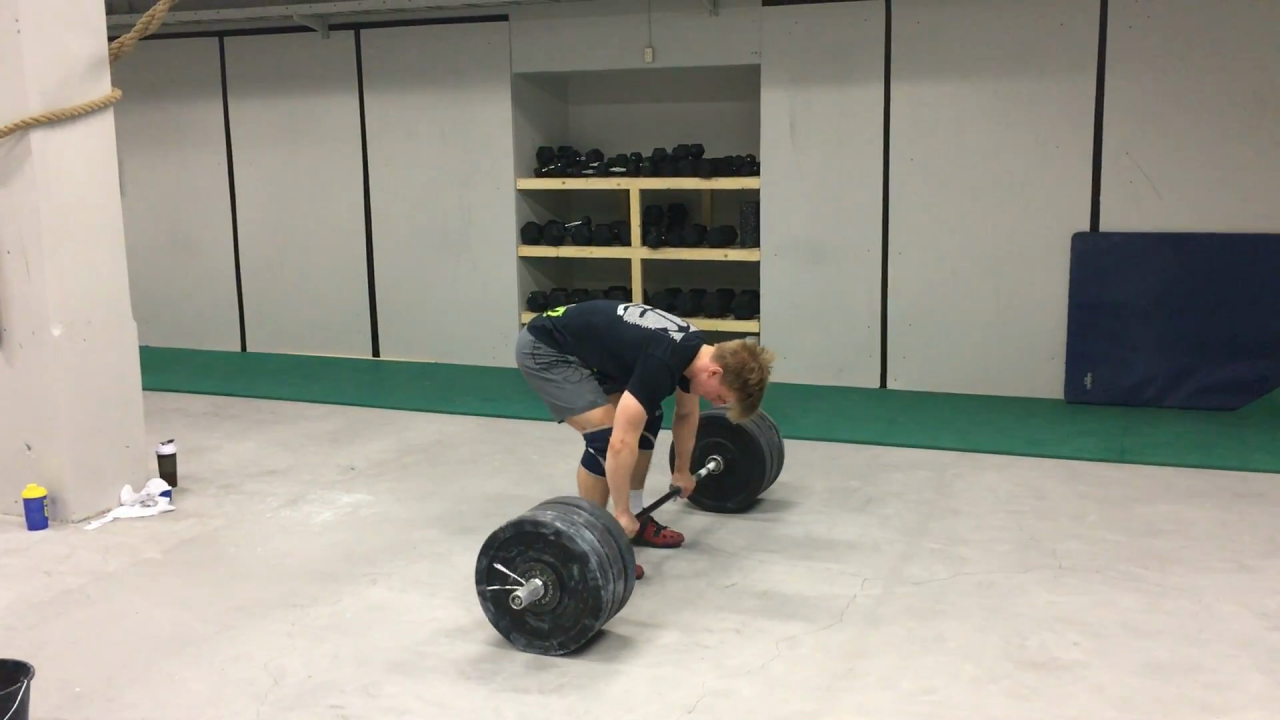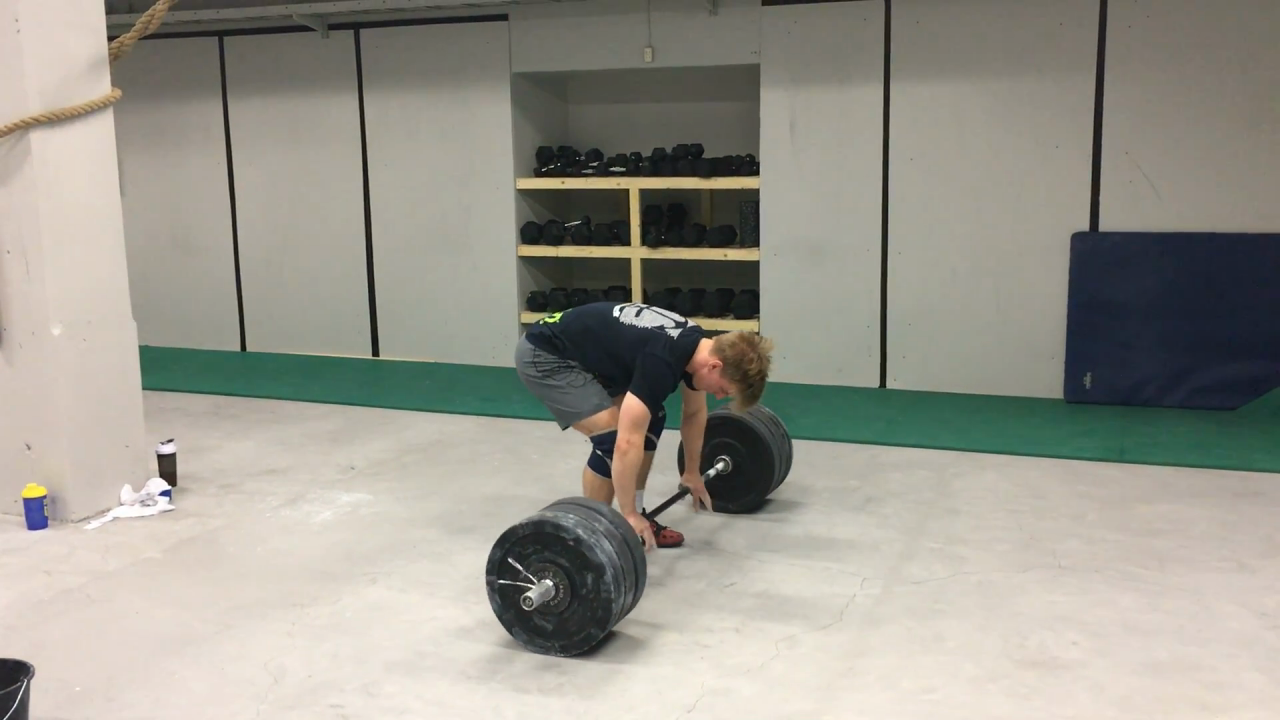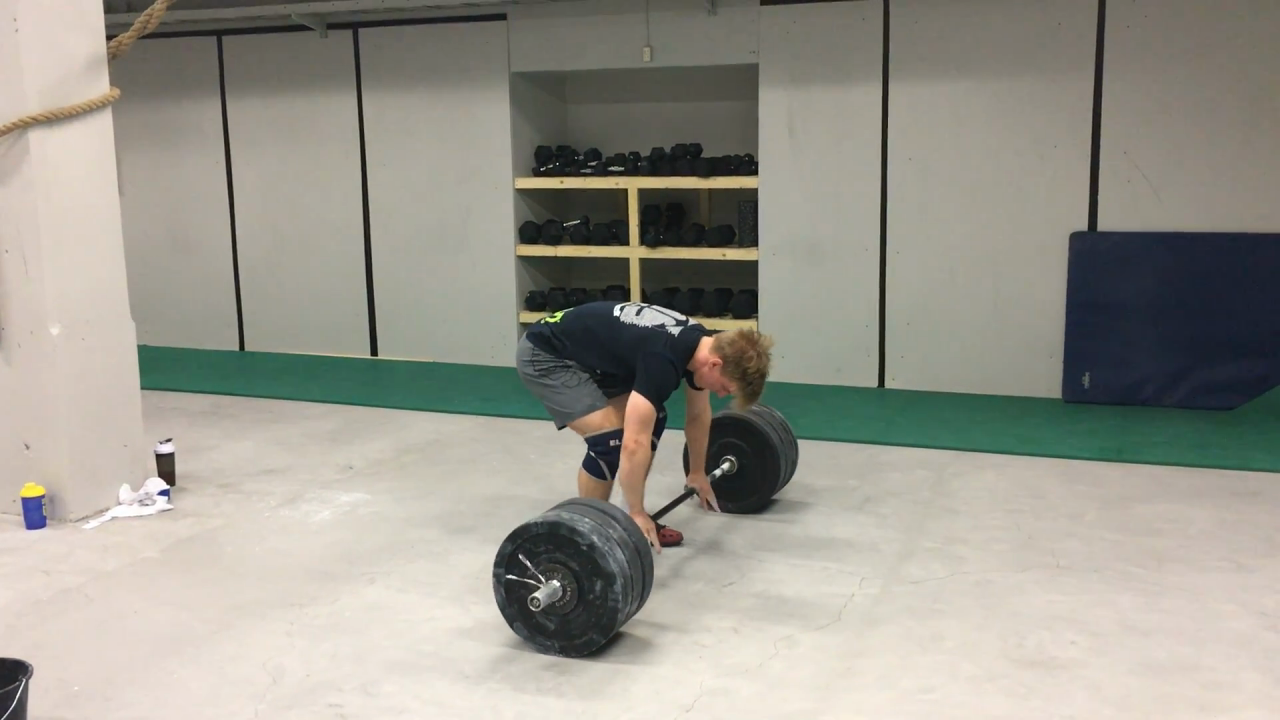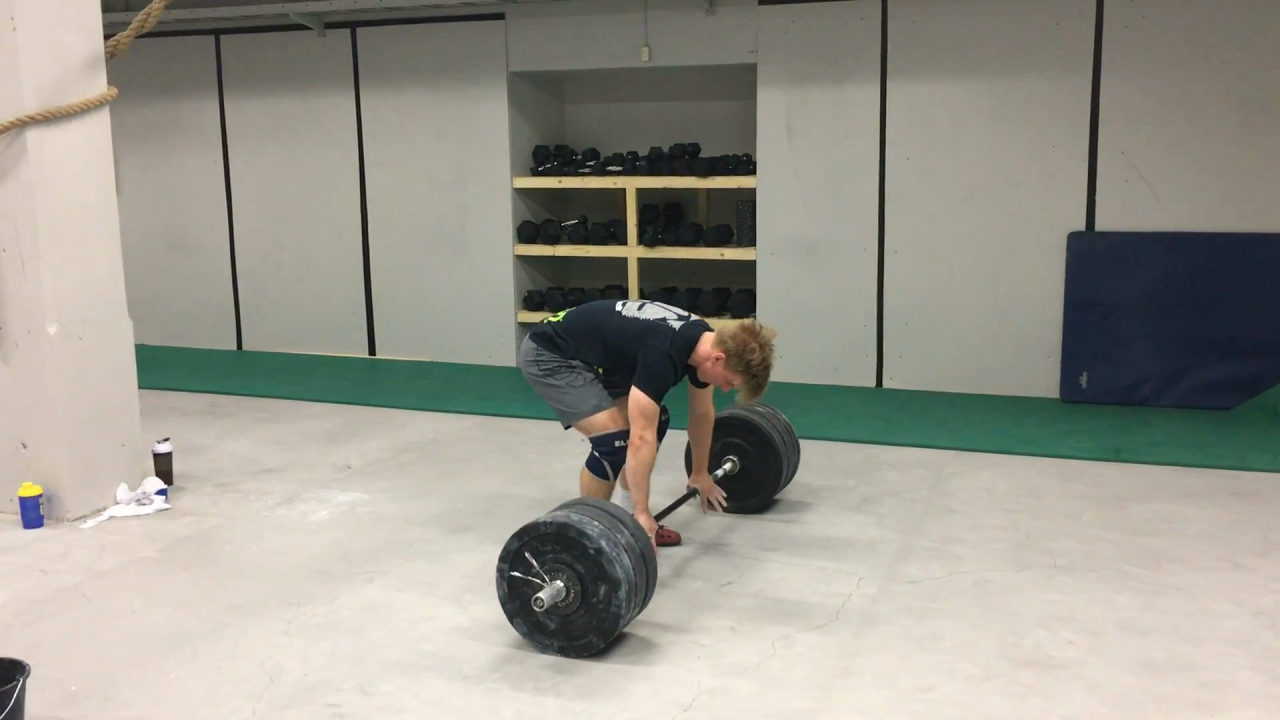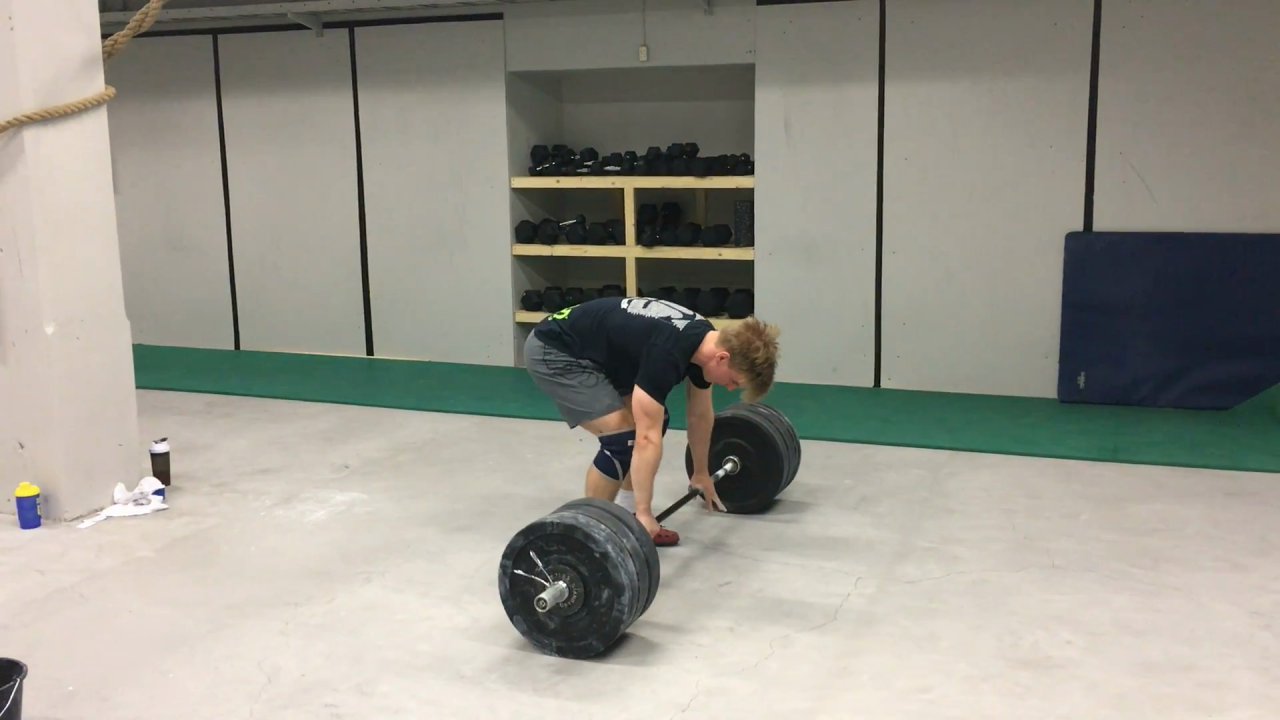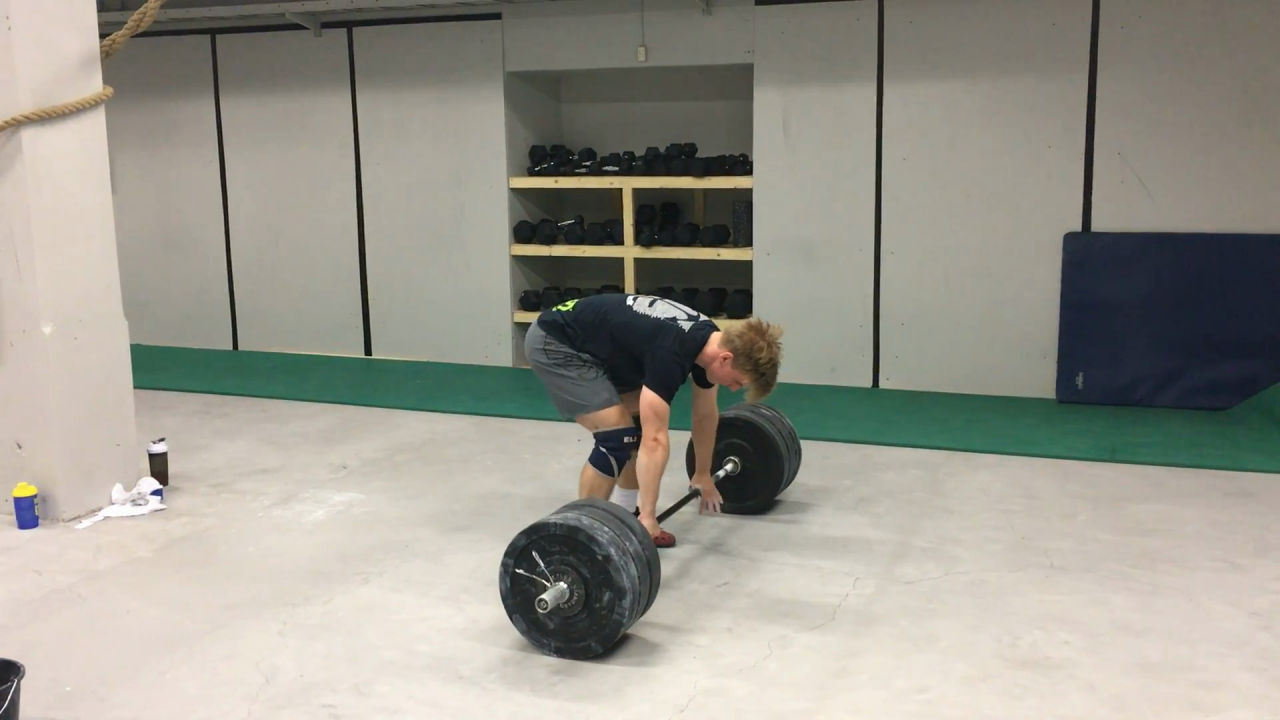
dt=0.2s
person 1, frame 1
left shoulder: (695, 349)
right shoulder: (661, 363)
left elbow: (686, 414)
right elbow: (621, 442)
left wrist: (682, 471)
right wrist: (621, 513)
left hip: (583, 347)
right hip: (545, 349)
left knee: (646, 418)
right knee: (605, 434)
left ankle: (635, 520)
person 1, frame 2
left shoulder: (697, 346)
right shoulder: (661, 361)
left elbow: (694, 413)
right elbow: (627, 443)
left wrist: (692, 472)
right wrist: (628, 515)
left hip: (581, 349)
right hip: (544, 356)
left knee: (650, 419)
right knee: (612, 436)
left ankle: (637, 518)
person 1, frame 3
left shoulder: (700, 345)
right shoulder: (663, 359)
left elbow: (698, 415)
right elbow: (634, 442)
left wrist: (698, 473)
right wrist: (637, 515)
left hip: (584, 351)
right hip: (543, 355)
left knee: (651, 420)
right knee: (610, 437)
person 1, frame 4
left shoulder: (704, 341)
right shoulder: (663, 353)
left elbow: (701, 414)
right elbow: (641, 438)
left wrist: (701, 473)
right wrist: (642, 513)
left hip: (588, 351)
right hip: (548, 355)
left knee: (655, 420)
right knee: (615, 437)
person 1, frame 5
left shoulder: (707, 341)
right shoulder: (667, 353)
left elbow: (700, 415)
right elbow: (647, 438)
left wrist: (702, 474)
right wrist: (644, 514)
left hip: (591, 348)
right hip: (553, 351)
left knee: (654, 420)
right knee: (622, 437)
person 1, frame 6
left shoulder: (709, 341)
right shoulder: (671, 353)
left elbow: (705, 414)
right elbow: (655, 439)
left wrist: (703, 474)
right wrist: (647, 515)
left hip: (592, 343)
right hip: (553, 342)
left knee: (645, 421)
right knee: (617, 436)
